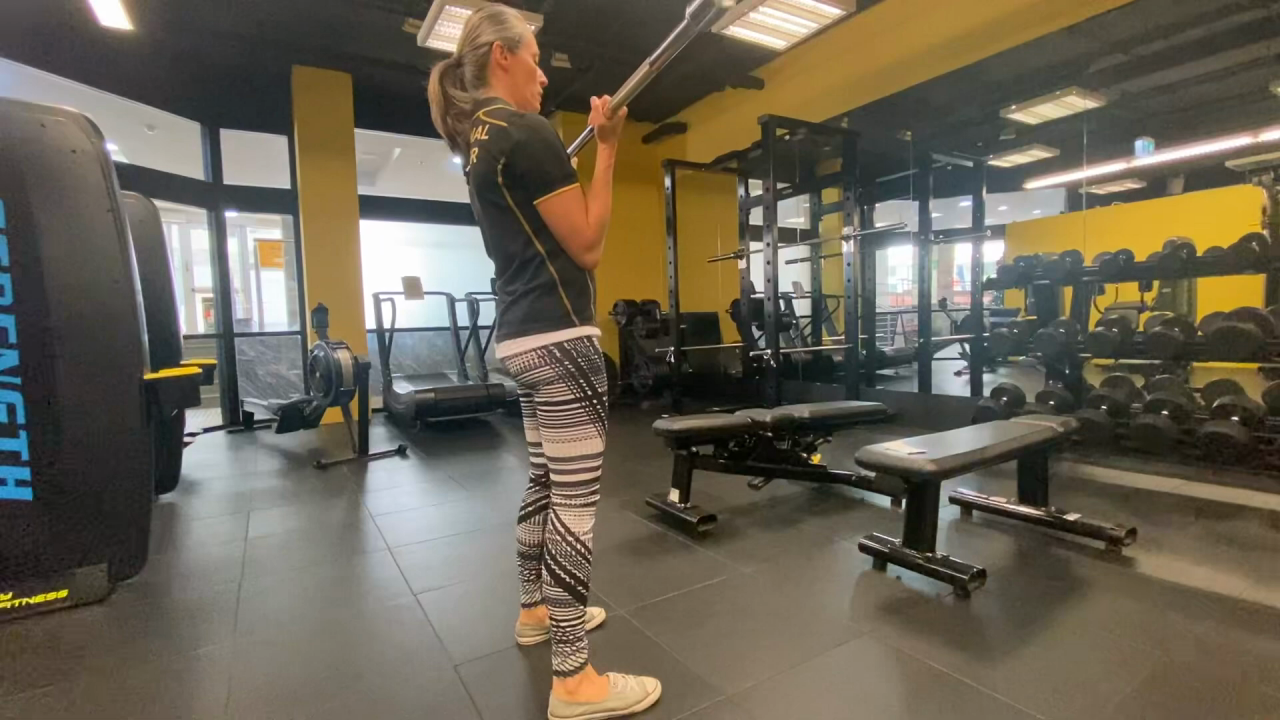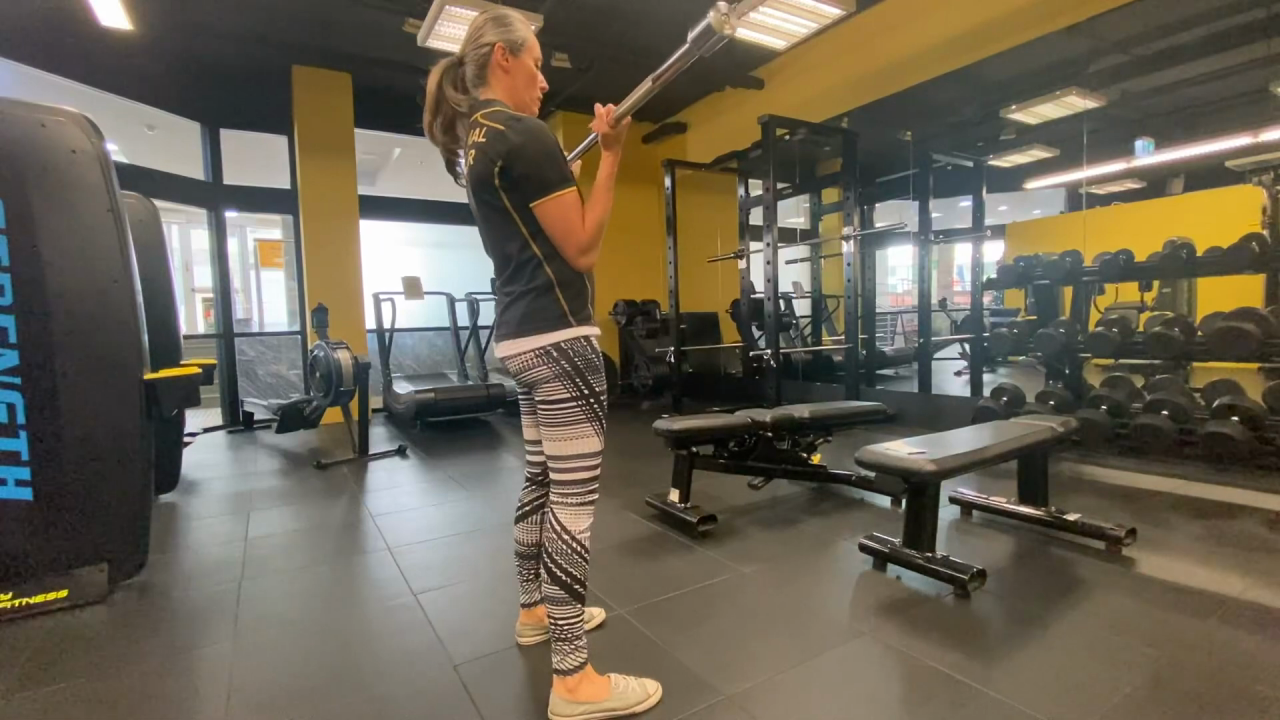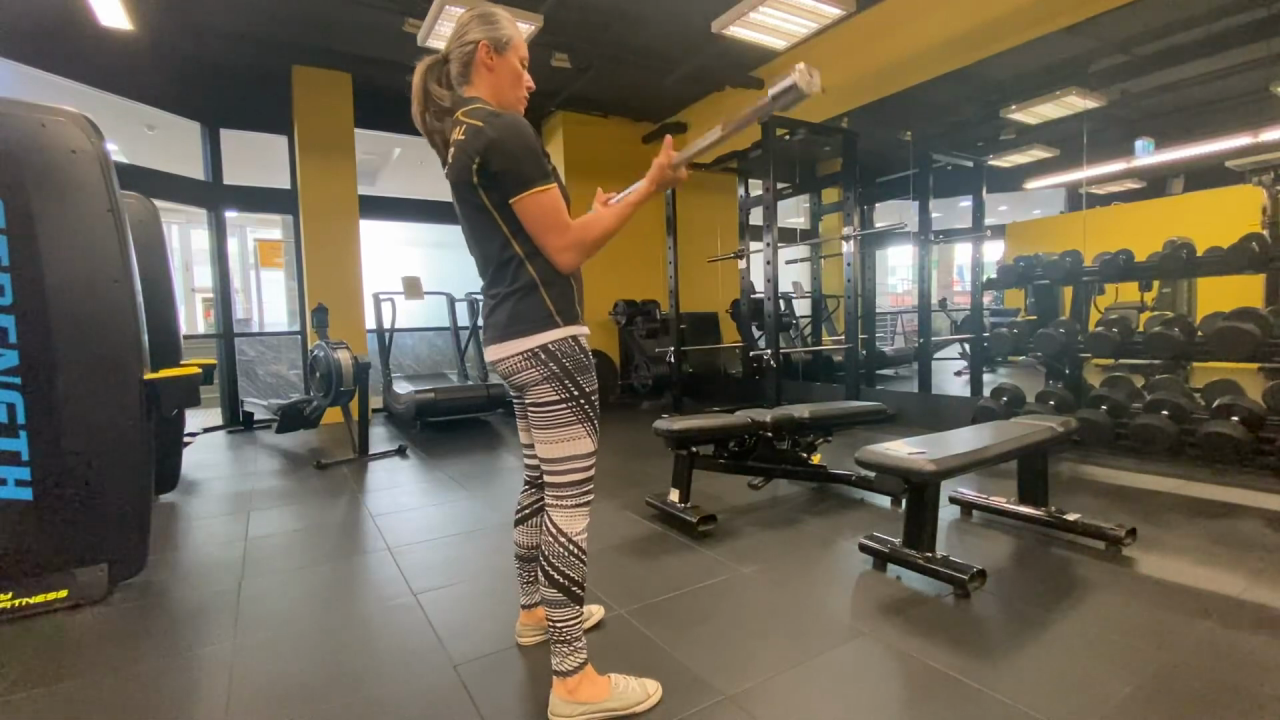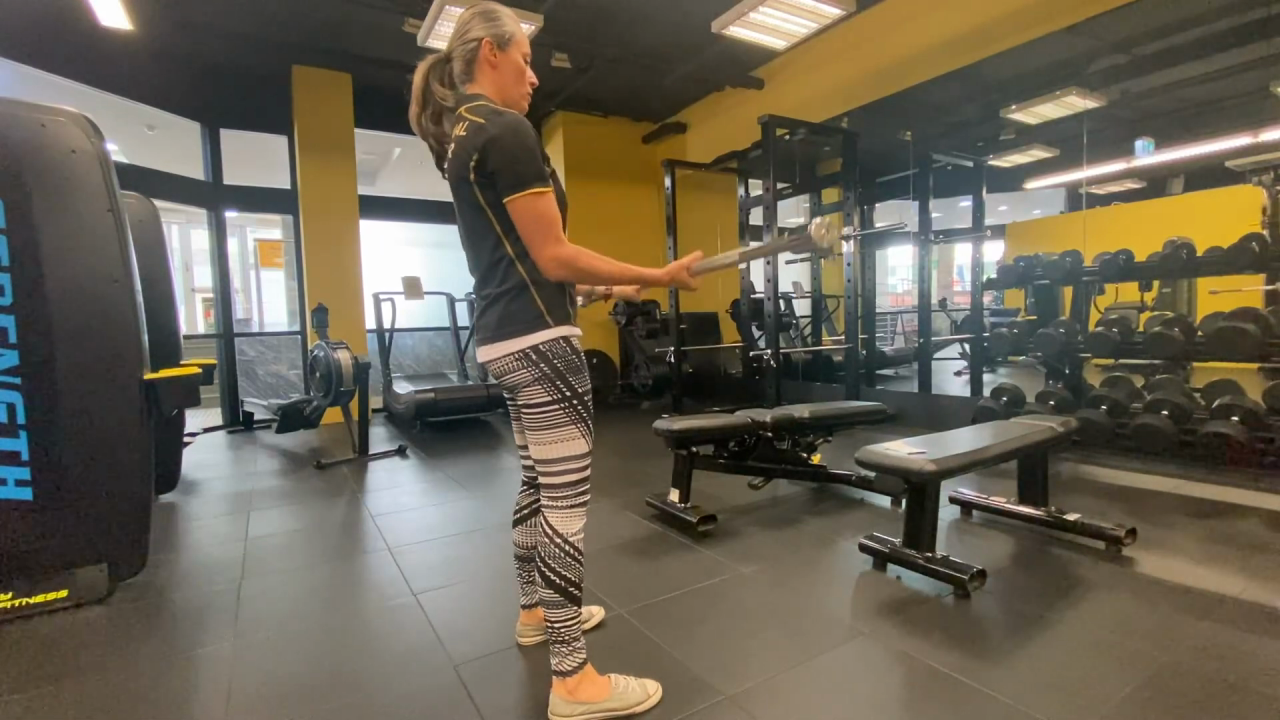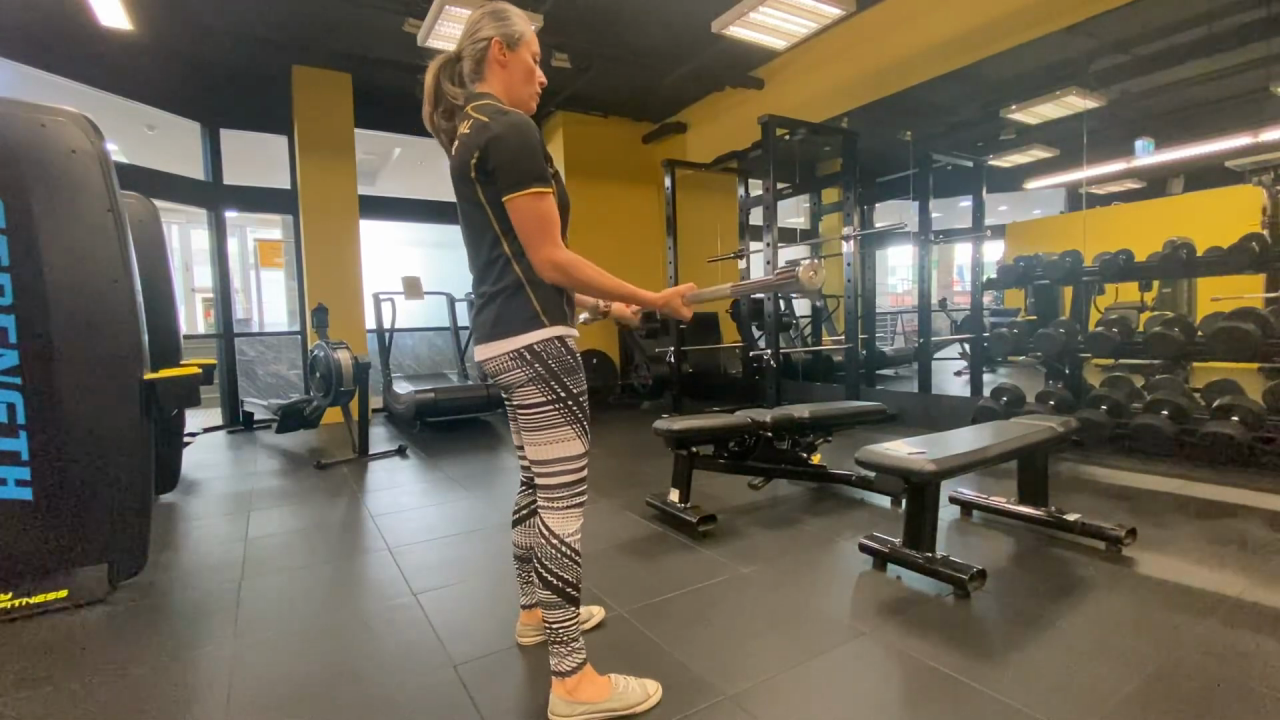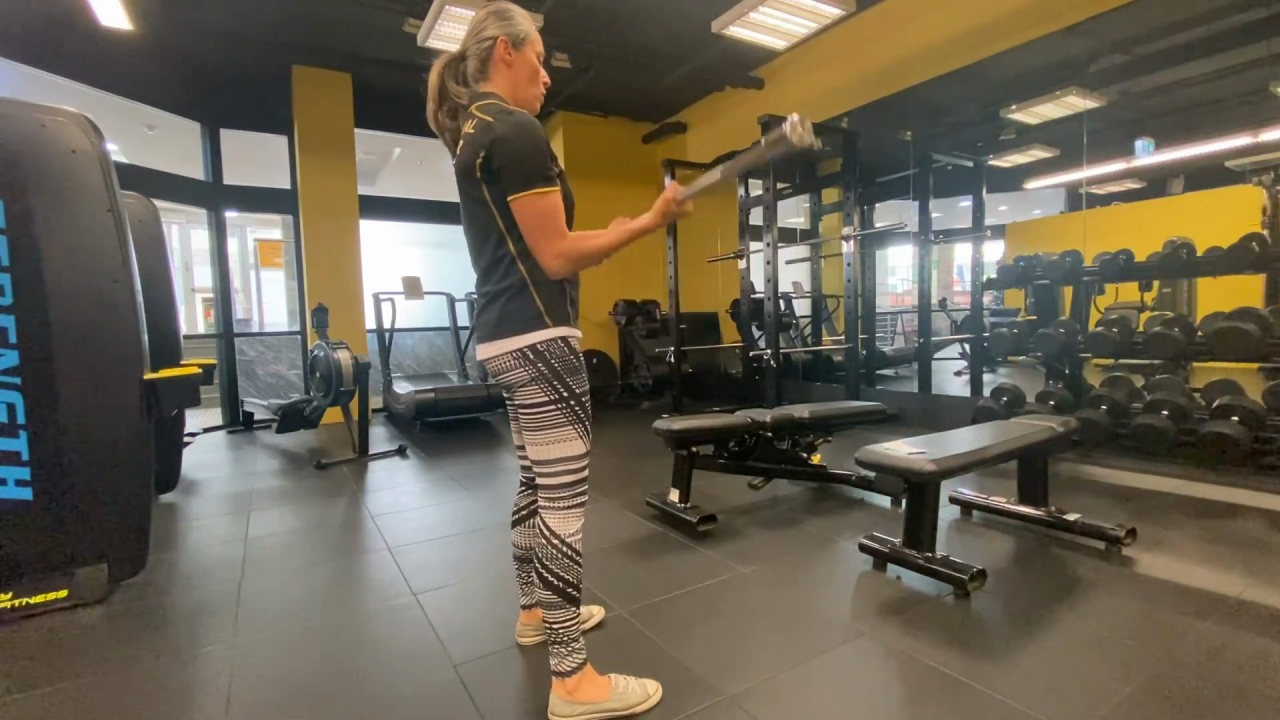
dt=0.3s
person 1, frame 1
left shoulder: (479, 138)
right shoulder: (527, 131)
right elbow: (586, 245)
left wrist: (578, 152)
right wrist: (607, 150)
left hip: (520, 334)
right hip: (558, 337)
left knee: (544, 481)
right knee: (576, 497)
left ankle: (535, 609)
person 1, frame 2
left shoulder: (477, 140)
right shoulder: (525, 135)
right elbow: (582, 249)
left wrist: (566, 180)
right wrist: (611, 157)
left hip: (520, 334)
right hip: (557, 336)
left knee: (541, 479)
right knee: (574, 496)
left ankle: (535, 609)
person 1, frame 3
left shoulder: (462, 137)
right shoulder: (505, 133)
right elbow: (565, 250)
left wrist: (595, 212)
right wrist: (648, 189)
left hip: (511, 335)
right hip: (545, 337)
left knee: (540, 480)
right knee: (570, 498)
left ankle: (535, 609)
person 1, frame 4
left shoulder: (461, 135)
right shoulder: (506, 131)
right elbow: (553, 257)
left wrist: (604, 285)
right wrist: (656, 276)
left hip: (505, 336)
right hip: (538, 339)
left knee: (538, 482)
right knee: (566, 498)
left ankle: (535, 610)
person 1, frame 5
left shoulder: (470, 133)
right shoulder: (511, 131)
right elbow: (548, 259)
left wrist: (606, 301)
right wrist: (650, 298)
left hip: (503, 335)
right hip: (533, 338)
left knee: (537, 483)
right knee: (563, 498)
left ankle: (535, 611)
person 1, frame 6
left shoulder: (474, 132)
right shoulder: (517, 131)
right elbow: (556, 255)
left wrist: (610, 233)
right wrist: (649, 222)
left hip: (504, 333)
right hip: (537, 336)
left knee: (537, 482)
right knee: (564, 497)
left ankle: (535, 610)
